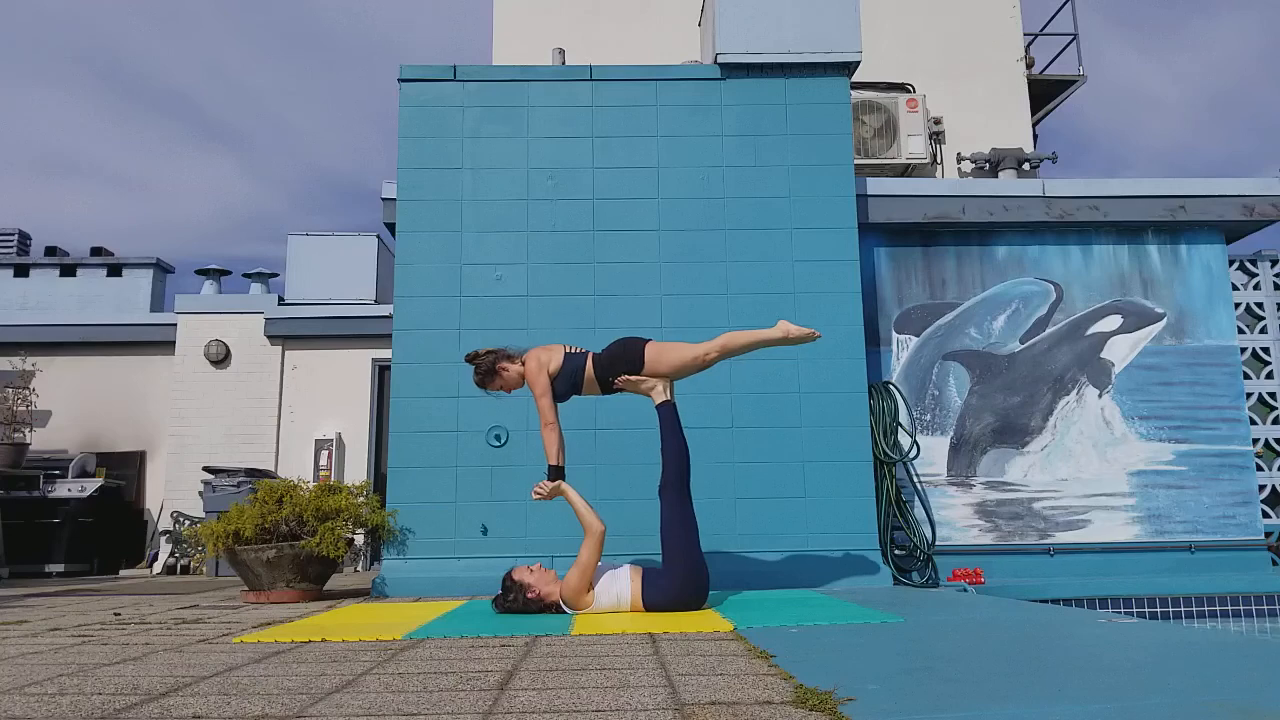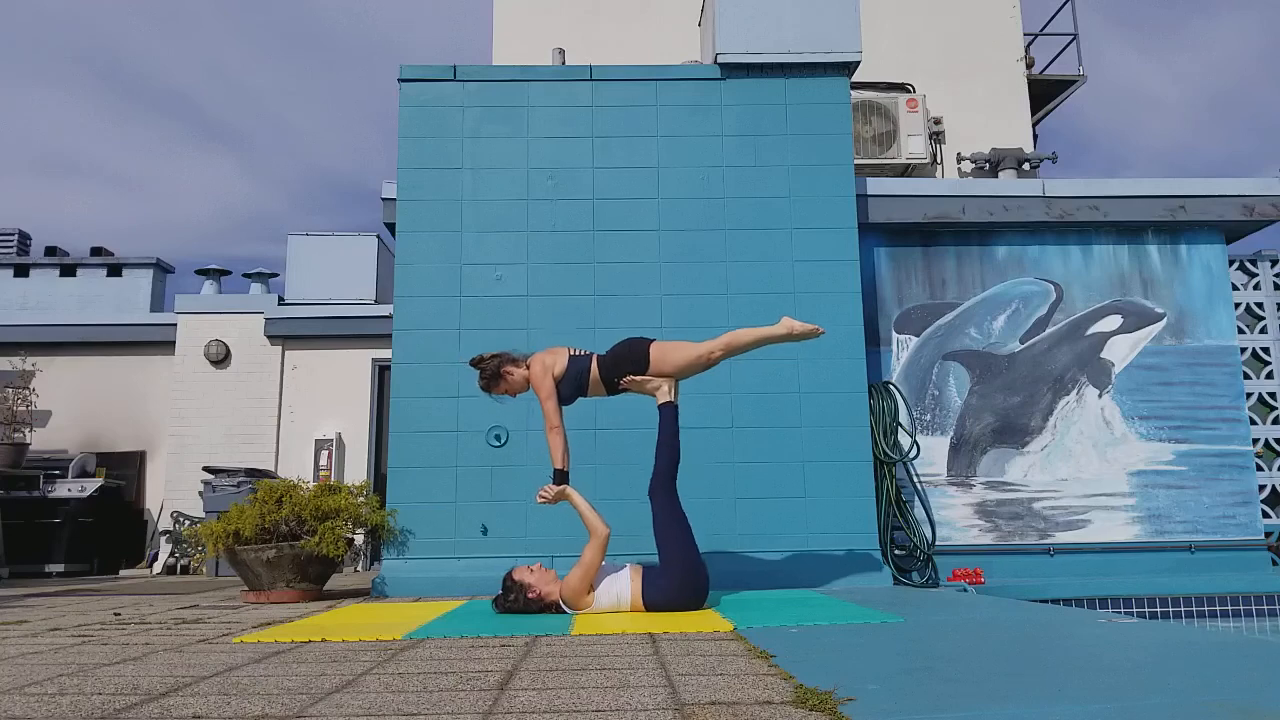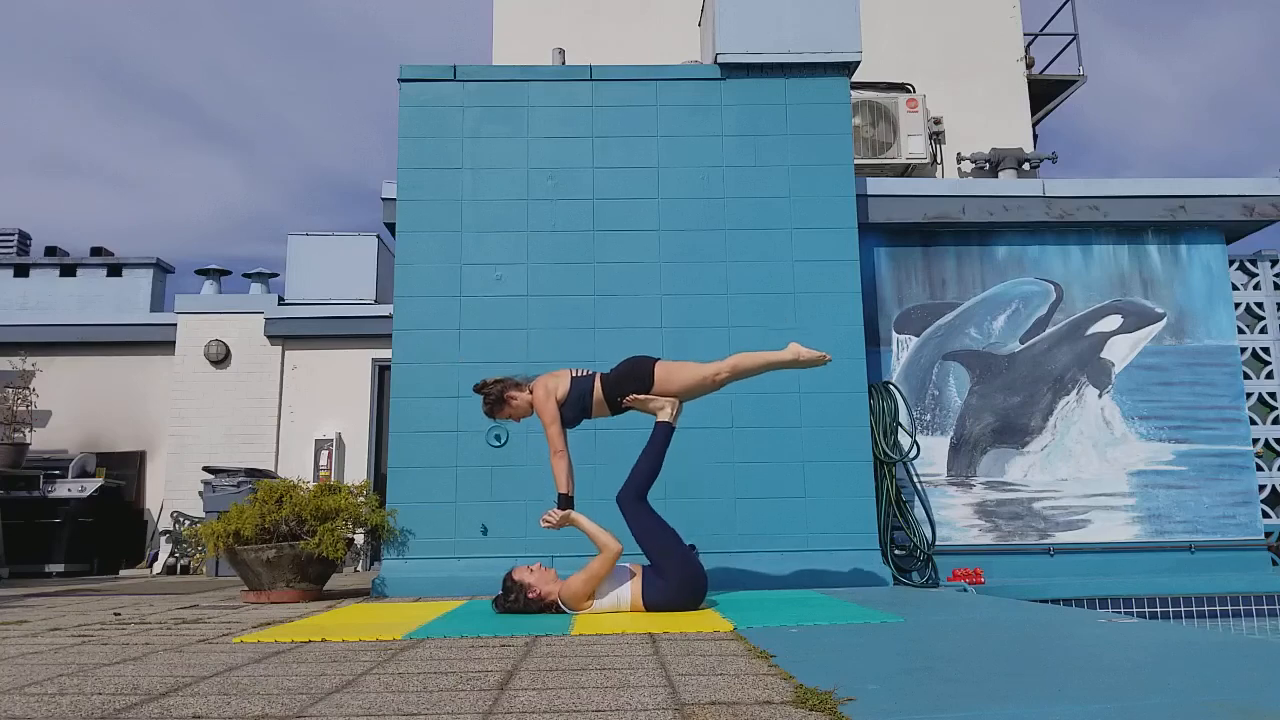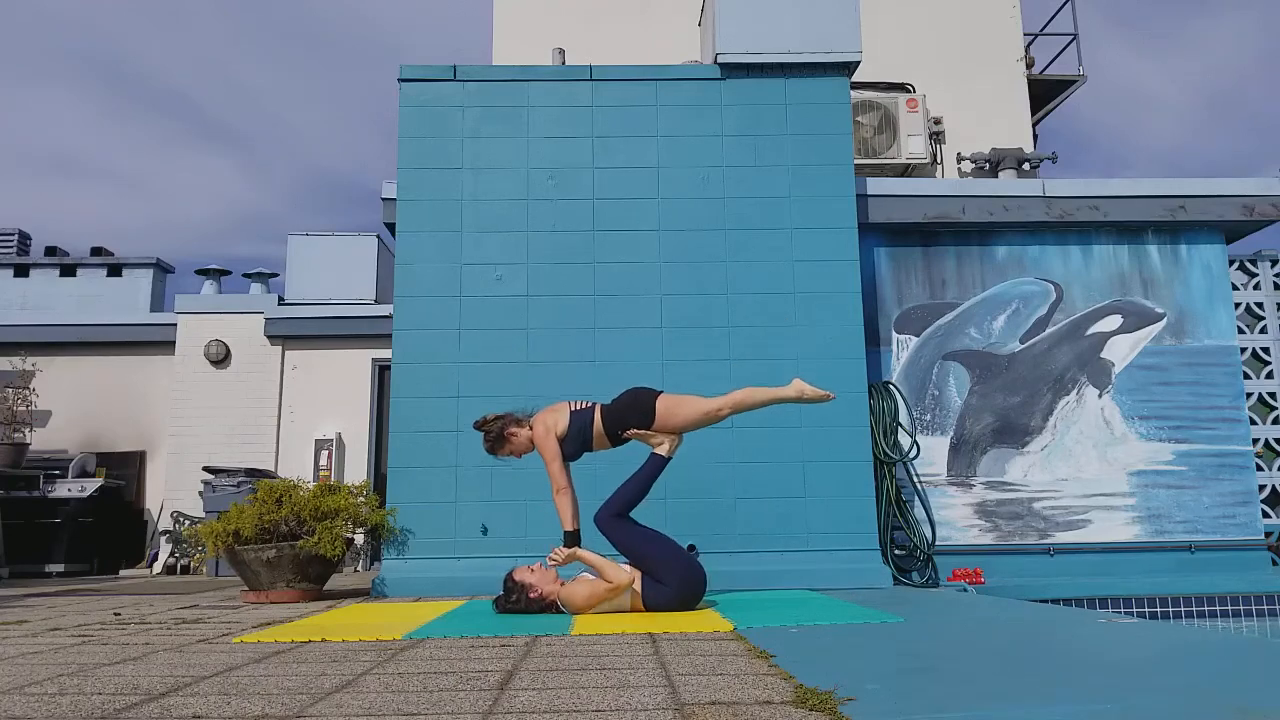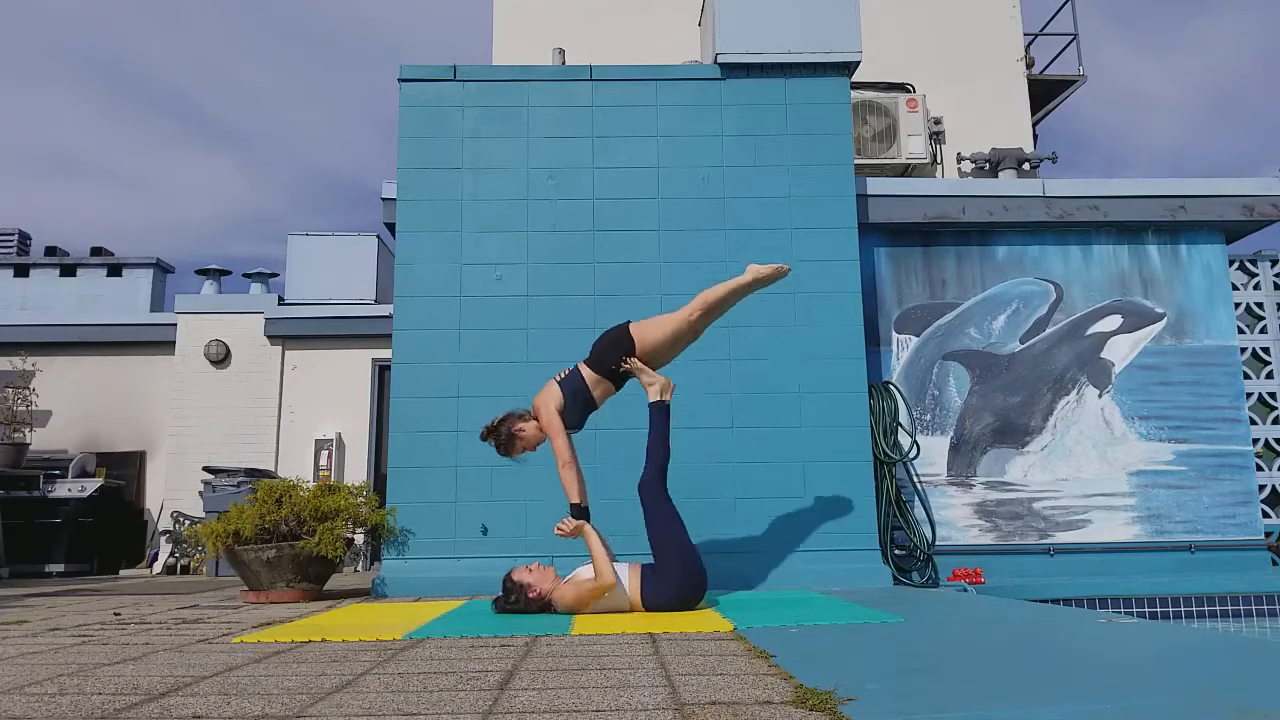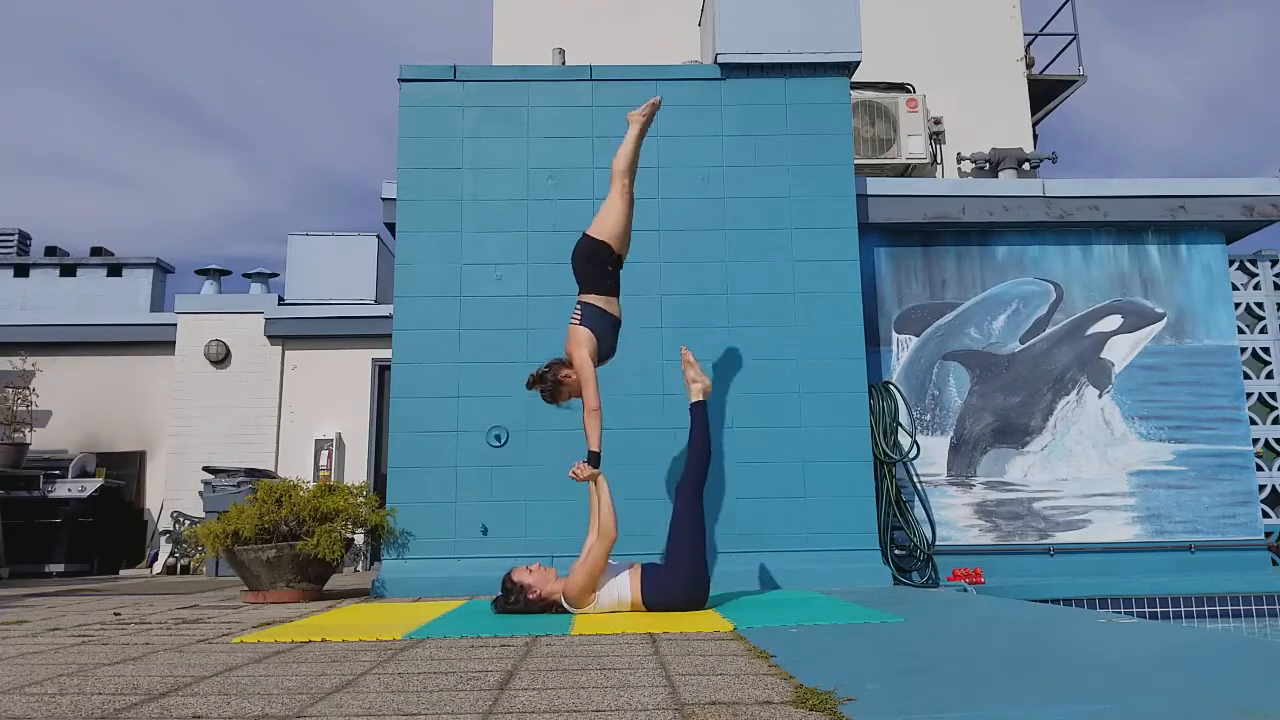
dt=0.4s
person 1, frame 1
left shoulder: (532, 365)
right shoulder: (540, 364)
left elbow: (549, 424)
right elbow: (553, 425)
left wrist: (555, 475)
right wrist: (558, 474)
left hip: (627, 363)
right hip: (623, 369)
left knee: (707, 353)
right knee: (706, 356)
left ankle: (778, 334)
right ankle: (778, 332)
person 1, frame 2
left shoulder: (538, 369)
right shoulder: (544, 367)
left elbow: (554, 428)
right elbow: (557, 429)
left wrist: (559, 479)
right wrist: (563, 478)
left hip: (632, 363)
right hip: (628, 370)
left knee: (713, 351)
right knee: (711, 355)
left ankle: (783, 330)
right ankle: (784, 330)
person 1, frame 3
left shoulder: (540, 393)
right shoulder: (549, 391)
left elbow: (558, 452)
right elbow: (562, 453)
left wrist: (564, 503)
right wrist: (567, 503)
left hip: (635, 381)
right hip: (632, 385)
left knee: (718, 373)
right knee: (717, 376)
left ankle: (788, 355)
right ankle: (788, 355)
person 1, frame 4
left shoulder: (540, 429)
right shoulder: (549, 428)
left elbow: (561, 489)
right elbow: (566, 490)
left wrist: (571, 541)
right wrist: (575, 541)
left hip: (634, 413)
right hip: (632, 416)
left knee: (719, 407)
right knee: (719, 408)
left ankle: (792, 390)
right ankle: (792, 390)
person 1, frame 5
left shoulder: (545, 410)
right shoulder: (551, 417)
left elbow: (568, 471)
right elbow: (571, 471)
left wrist: (577, 512)
right wrist: (581, 512)
left hip: (620, 350)
right hip: (621, 360)
left knee: (691, 318)
right knee: (691, 320)
left ankle: (751, 277)
right ankle: (751, 277)
person 1, frame 6
left shoulder: (580, 355)
right shoulder: (580, 357)
left elbow: (593, 408)
right elbow: (592, 408)
left wrist: (593, 457)
right wrist: (593, 457)
left hip: (597, 260)
right hip: (597, 263)
left knee: (621, 187)
right knee: (621, 188)
left ankle: (639, 124)
person 2, frame 1
left shoulder: (569, 596)
right shoulder: (571, 593)
right elbow: (596, 531)
right wrist: (565, 490)
left hip: (678, 587)
right hip: (682, 589)
right knee: (673, 490)
right ankle: (661, 399)
person 2, frame 2
left shoulder: (572, 593)
right shoulder: (571, 593)
right elbow: (601, 534)
right wrist: (569, 493)
left hip: (679, 587)
right hip: (682, 587)
right knee: (661, 488)
right ankle: (665, 400)
person 2, frame 3
left shoulder: (573, 589)
right shoulder: (571, 593)
right elbow: (613, 548)
right wrist: (573, 517)
left hip: (678, 587)
right hip: (681, 586)
right knee: (629, 498)
left ankle: (665, 419)
right ankle: (665, 419)
person 2, frame 4
left shoulder: (570, 590)
right shoulder: (570, 596)
right elbow: (623, 580)
right wrist: (579, 553)
left hip: (678, 586)
right hip: (680, 585)
left knee: (608, 517)
right knee: (608, 517)
left ankle: (662, 449)
right ankle: (662, 451)
person 2, frame 5
left shoulder: (569, 587)
right shoulder: (565, 598)
left elbow: (608, 568)
right elbow: (608, 582)
left wrist: (587, 530)
right wrist: (586, 530)
left hip: (675, 588)
right hip: (678, 588)
right knee: (651, 487)
right ankle: (656, 398)
person 2, frame 6
left shoulder: (574, 584)
right shoulder: (574, 592)
left elbow: (596, 532)
right elbow: (607, 535)
left wrist: (593, 482)
right wrist: (598, 480)
left hip: (678, 588)
right hip: (681, 589)
right knee: (688, 491)
right ankle: (696, 396)
